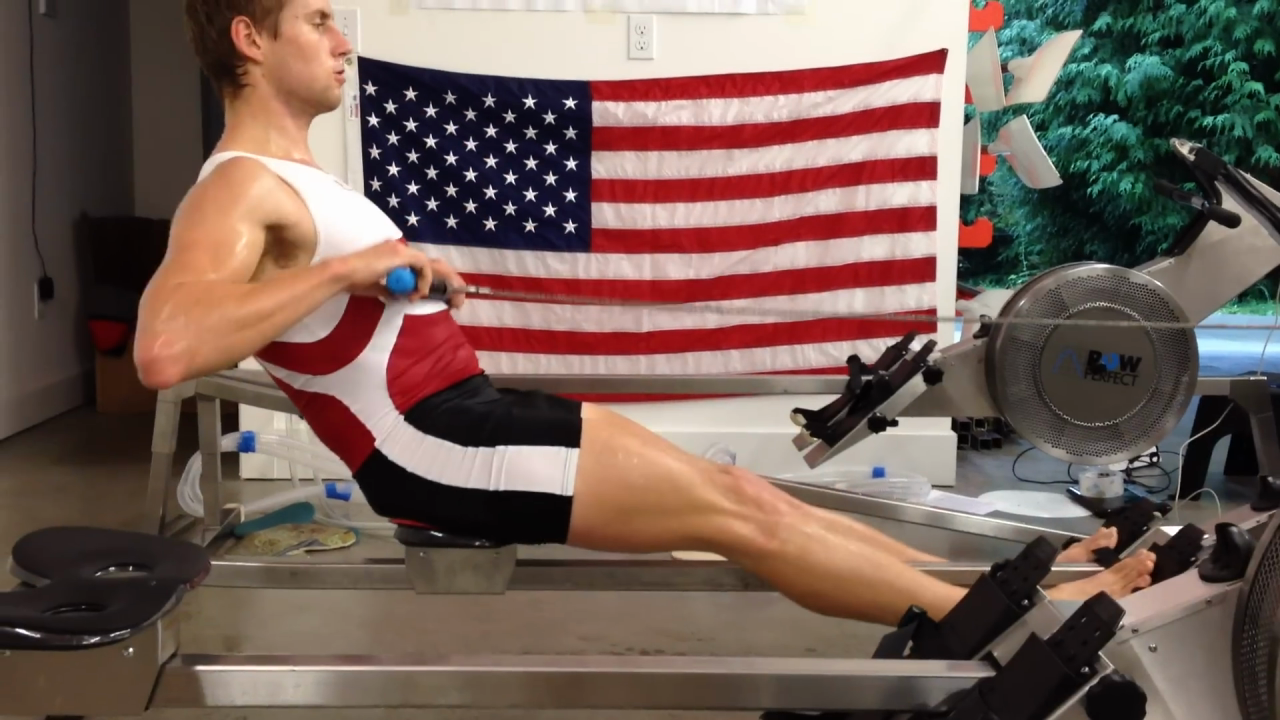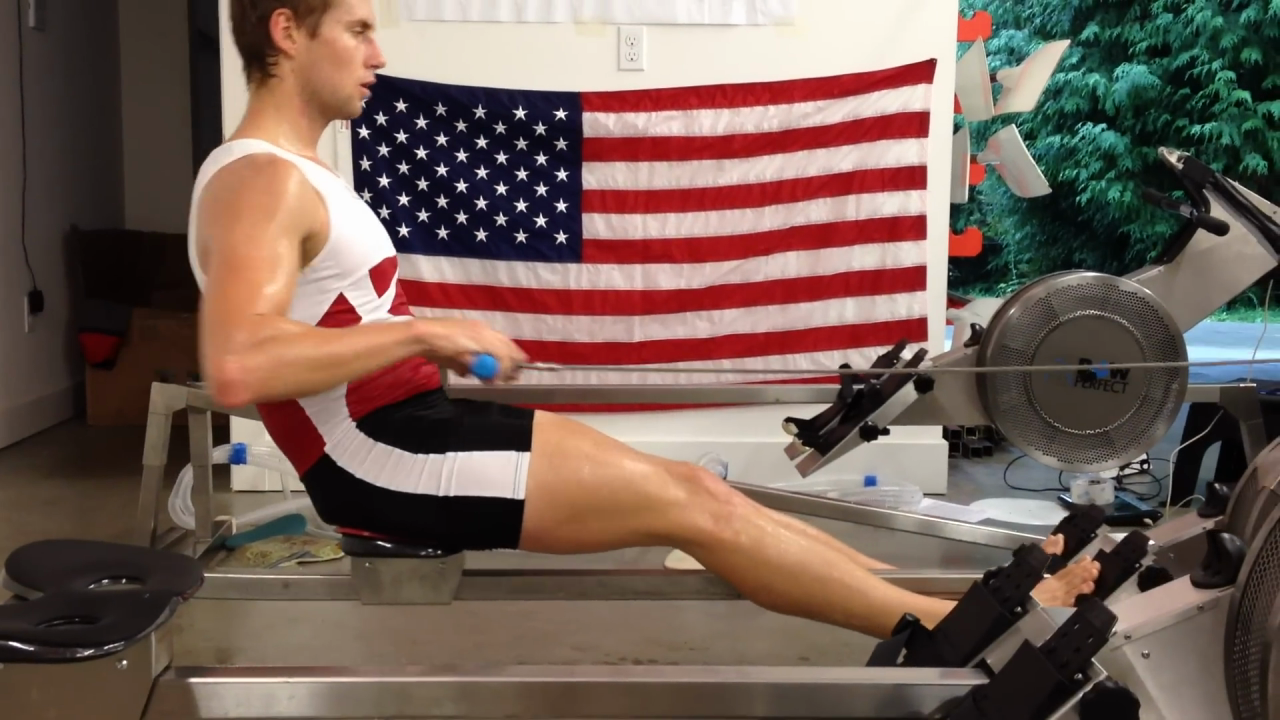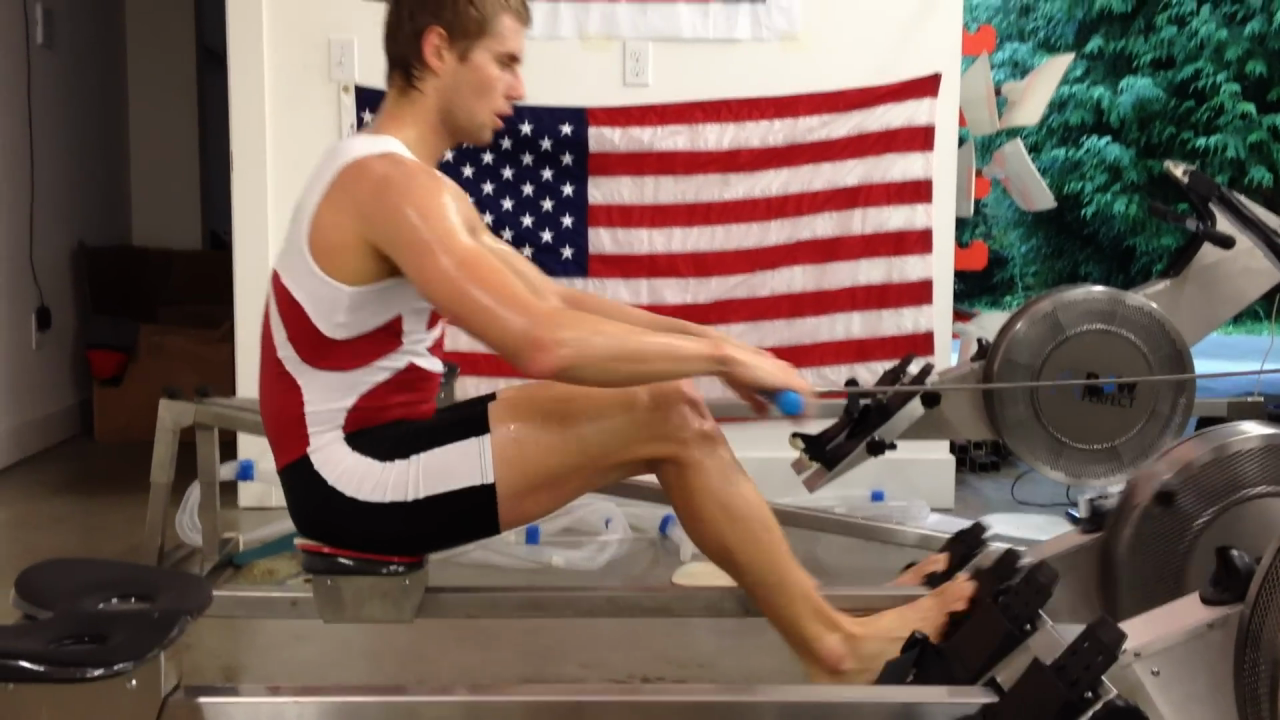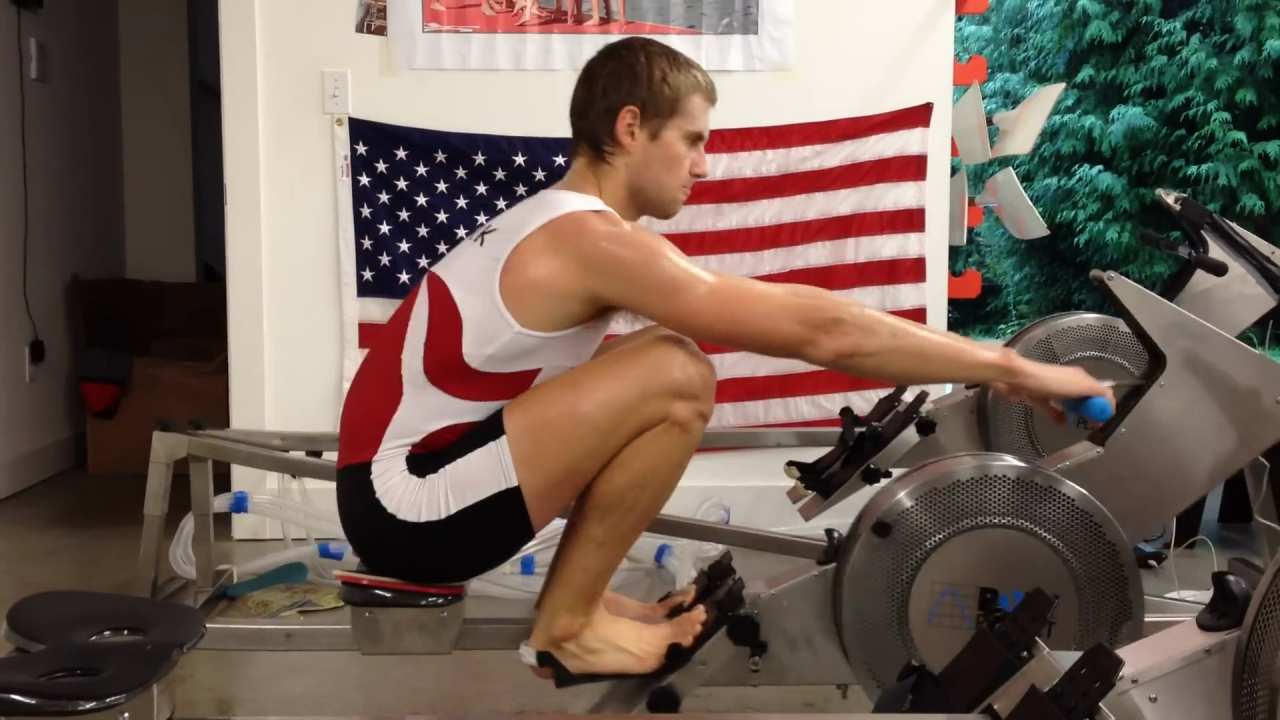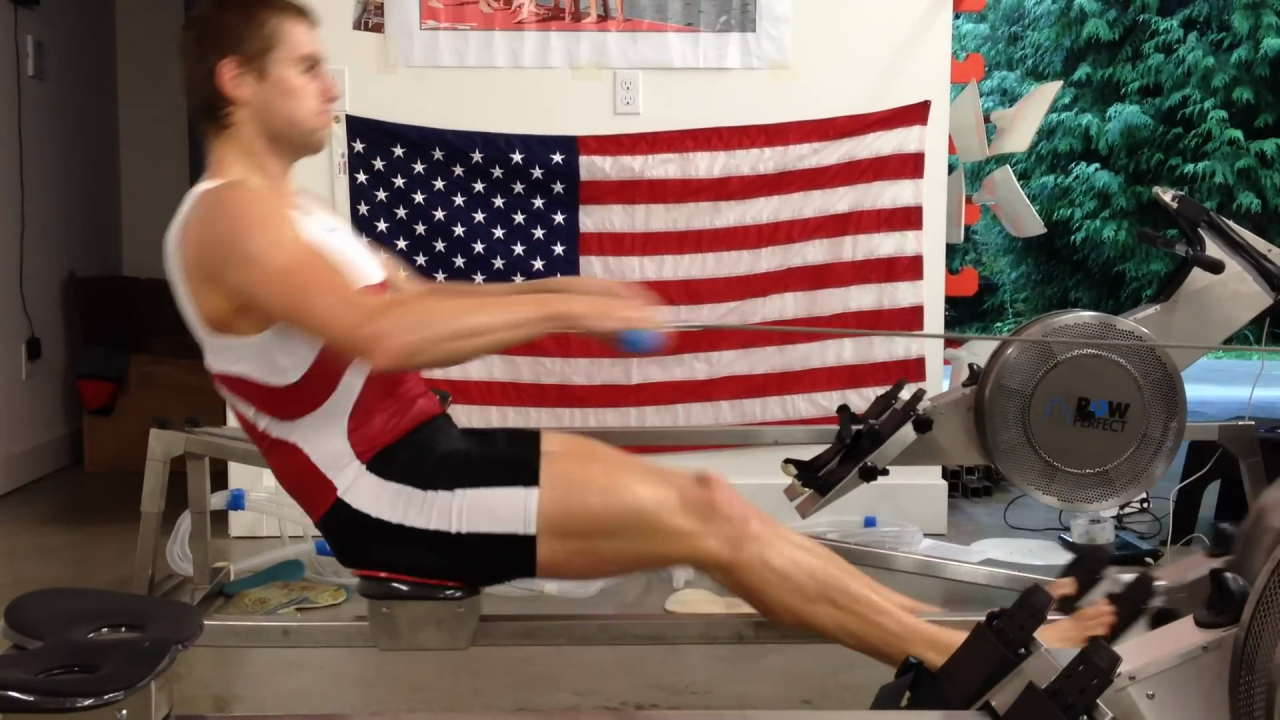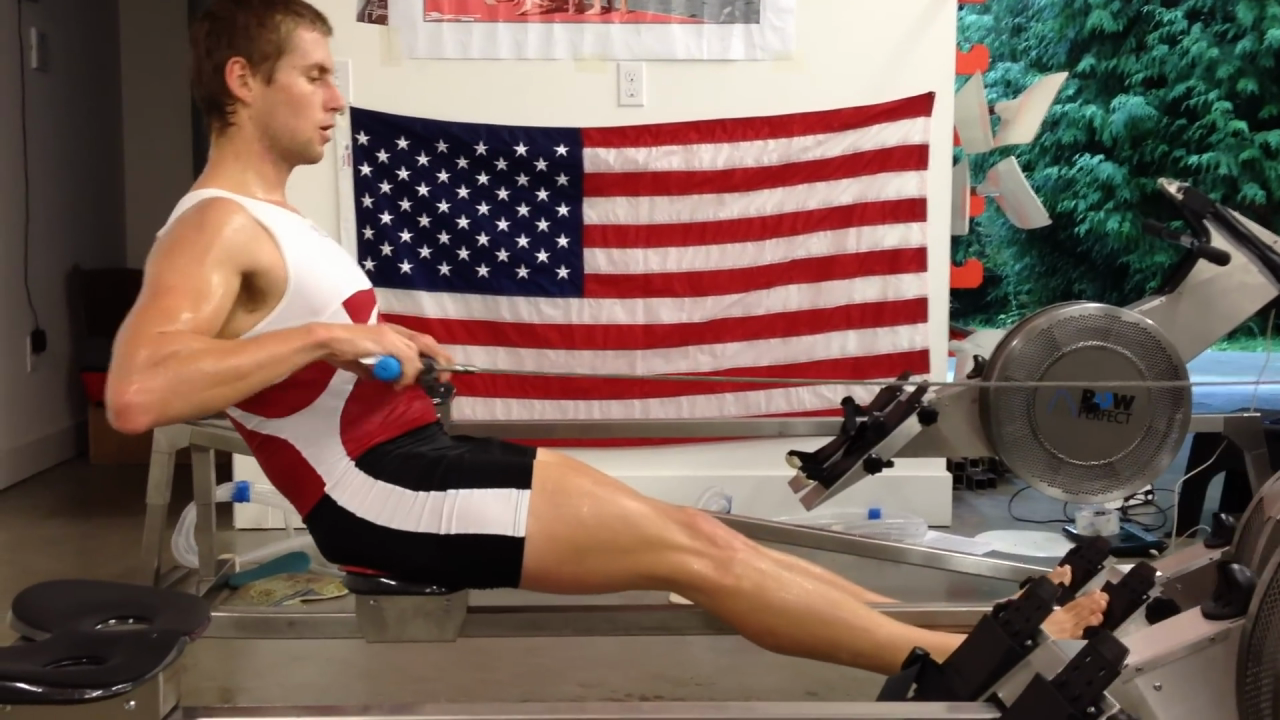
dt=0.7s
person 1, frame 1
left shoulder: (284, 177)
right shoulder: (236, 192)
right elbow: (162, 352)
left wrist: (399, 273)
right wrist: (344, 263)
left hip: (462, 411)
right hip: (433, 451)
left knee: (736, 491)
right knee: (737, 511)
person 1, frame 2
left shoulder: (283, 170)
right shoulder: (260, 183)
right elbow: (235, 371)
left wrist: (422, 341)
right wrist: (429, 333)
left hip: (404, 426)
right hip: (376, 462)
left knee: (691, 488)
right knee: (693, 508)
left ankle: (941, 599)
person 1, frame 3
left shoulder: (390, 176)
right shoulder: (394, 185)
left elbow: (553, 304)
right elbow: (543, 346)
left wrist: (705, 339)
right wrist: (723, 356)
left hip: (374, 454)
right hip: (356, 482)
left knee: (672, 411)
right knee: (668, 421)
left ankle: (818, 605)
right ankle: (837, 645)
person 1, frame 4
left shoulder: (562, 224)
right shoulder: (593, 241)
right elbow: (819, 332)
right wrist: (1010, 367)
left hip: (413, 490)
right hip: (409, 512)
left knee: (662, 377)
right knee: (677, 378)
right ankle: (568, 622)
person 1, frame 5
left shoulder: (275, 210)
right shoulder: (231, 220)
left elbow: (405, 311)
right elbow: (391, 331)
left wrist: (556, 294)
right wrist: (562, 309)
left hip: (416, 463)
right hip: (392, 499)
left knee: (704, 499)
right knee: (703, 527)
left ankle: (944, 628)
right ankle: (959, 660)
person 1, frame 6
left shoulder: (260, 216)
right shoulder: (216, 227)
right elbow: (134, 394)
left wrist: (375, 344)
right wrist: (325, 336)
left hip: (410, 461)
right hip: (383, 497)
left knee: (689, 531)
right knee: (688, 547)
left ankle: (959, 637)
right ankle: (964, 659)
